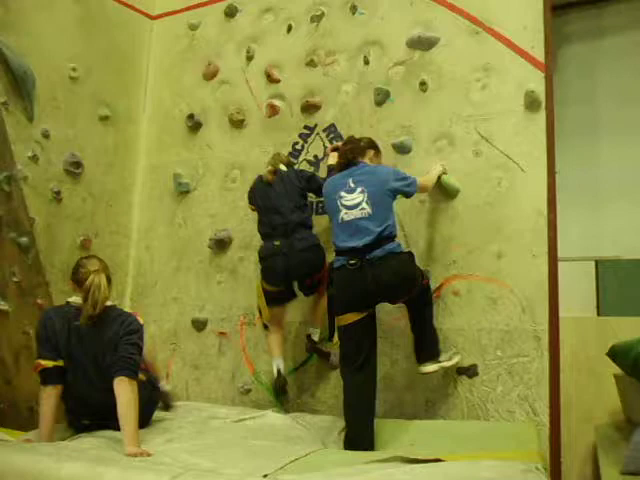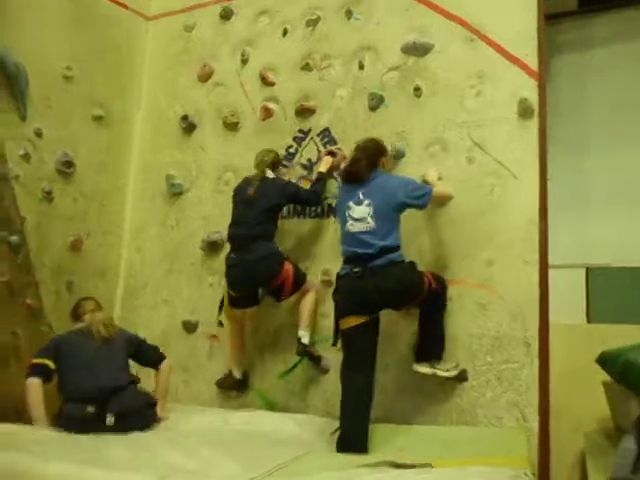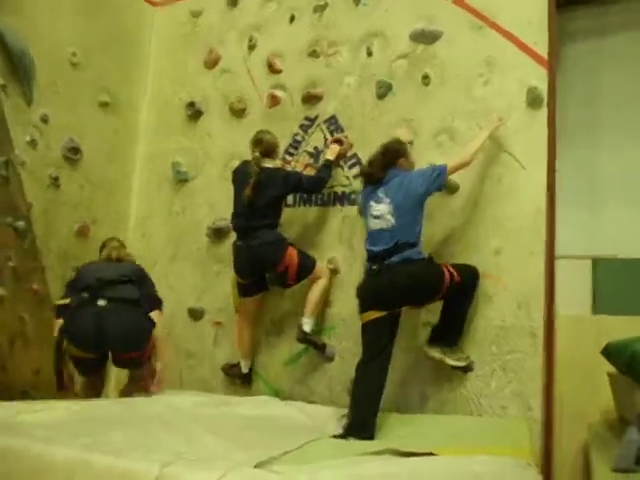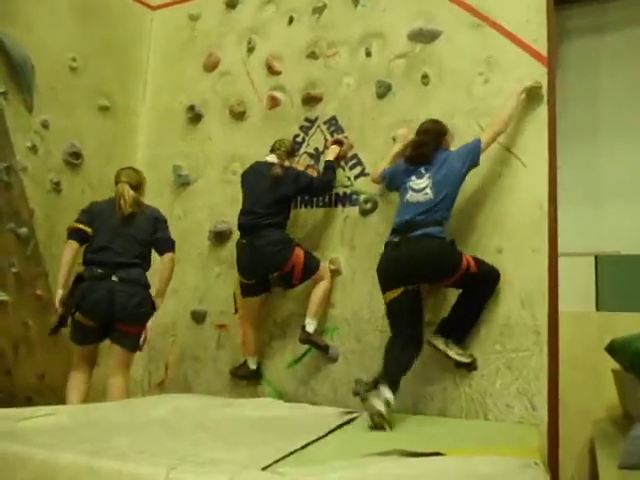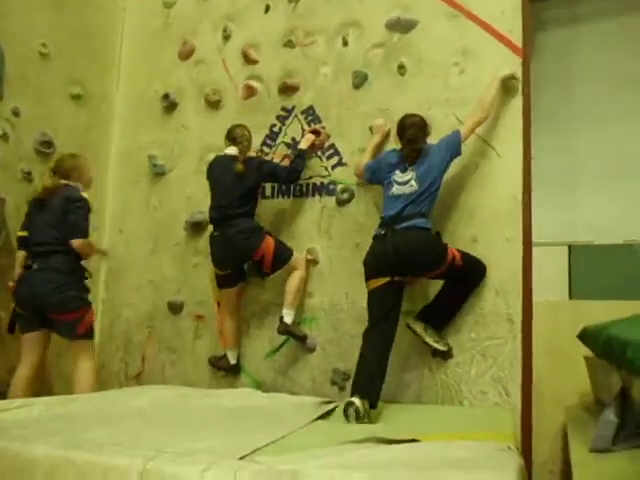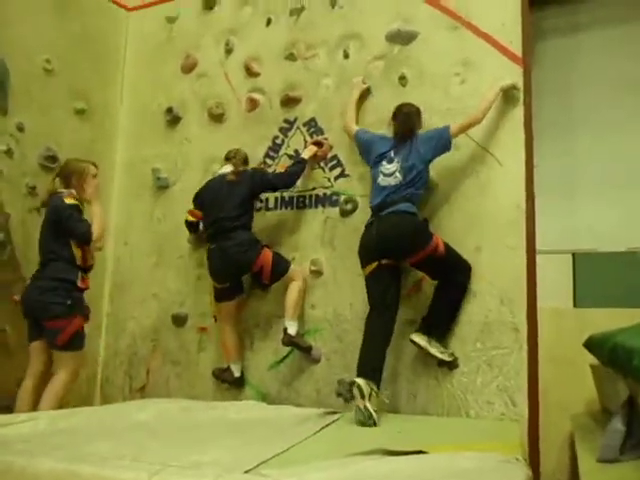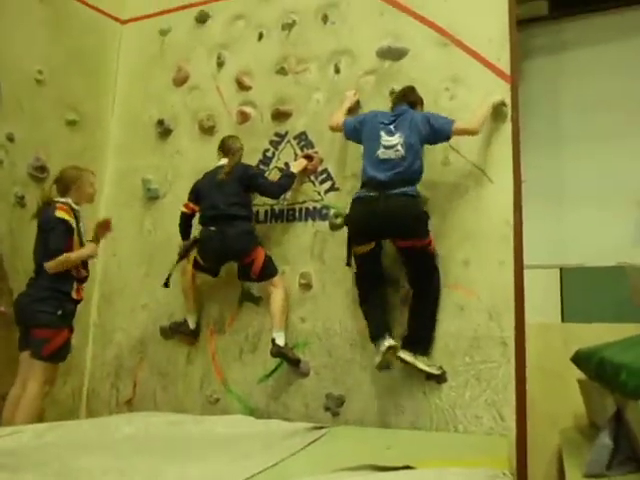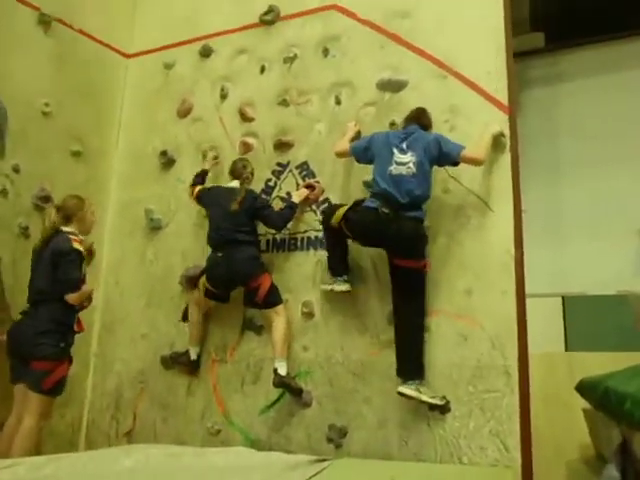
dt=0.7s
person 1, frame 1
left shoulder: (330, 185)
right shoulder: (383, 174)
right elbow: (425, 185)
right wrist: (437, 170)
left hip: (346, 278)
right hip: (388, 268)
left knee: (356, 366)
right knee: (420, 287)
left ankle: (358, 444)
right ankle: (430, 355)
person 1, frame 2
left shoulder: (345, 189)
right shoulder: (395, 185)
right elbow: (444, 196)
right wrist: (433, 179)
left hip: (351, 286)
right hip: (391, 278)
left knee: (356, 369)
right knee: (435, 286)
left ankle: (350, 446)
right ankle: (429, 358)
person 1, frame 3
left shoulder: (370, 188)
right shoulder: (414, 180)
right elbow: (465, 160)
left wrist: (393, 146)
right wrist: (490, 129)
left hip: (374, 284)
right hip: (410, 275)
left knee: (372, 360)
right knee: (468, 275)
left ankle: (356, 432)
right ankle: (443, 343)
person 1, frame 4
left shoulder: (405, 168)
right shoulder: (455, 160)
left elbow: (376, 176)
right elbow: (497, 128)
left wrist: (400, 146)
right wrist: (520, 94)
left hip: (391, 257)
right hip: (428, 251)
left knee: (405, 336)
right knee: (487, 276)
left ankle: (383, 388)
right ankle: (448, 335)
person 1, frame 5
left shoulder: (387, 160)
right shoulder: (438, 153)
left elbow: (360, 171)
right elbow: (479, 118)
left wrist: (377, 138)
right wrist: (499, 82)
left hip: (381, 249)
right hip: (417, 242)
left knee: (379, 328)
right knee: (474, 271)
left ankle: (361, 398)
right ankle: (428, 322)
person 1, frame 6
left shoulder: (375, 145)
right shoulder: (424, 143)
left elbow: (349, 125)
right elbow: (472, 120)
left wrist: (356, 93)
right wrist: (498, 90)
left hip: (373, 235)
right hip: (405, 227)
left knee: (381, 311)
right knee: (458, 272)
left ankle: (364, 381)
right ankle: (429, 333)
person 1, frame 7
left shoulder: (370, 119)
right shoulder: (423, 119)
left elbow: (334, 124)
right elbow: (472, 128)
left wrist: (348, 102)
right wrist: (490, 105)
left hip: (365, 207)
right hip: (403, 206)
left knee: (367, 280)
right knee: (425, 280)
left ankle: (383, 338)
right ankle: (415, 348)
person 1, frame 8
left shoulder: (381, 138)
right shoulder: (433, 140)
left elbow: (339, 150)
right elbow: (478, 158)
left wrist: (351, 132)
right wrist: (491, 134)
left hip: (371, 219)
right hip: (408, 228)
left knee: (331, 216)
right knee: (410, 305)
left ankle: (339, 277)
right ankle: (411, 379)
person 2, frame 1
left shoulder: (257, 185)
right shoulder: (298, 176)
left hip: (273, 254)
right hip: (305, 248)
left knee: (275, 322)
right knee: (323, 286)
left ankle: (279, 372)
right ankle: (313, 340)
person 2, frame 2
left shoulder: (242, 186)
right shoulder: (281, 187)
right elbow: (314, 197)
right wrist: (323, 169)
left hip: (236, 262)
right hip: (264, 258)
left knee: (236, 322)
right knee: (309, 289)
left ankle: (237, 376)
right ankle: (304, 342)
person 2, frame 3
left shoulder: (241, 171)
right shoulder: (282, 177)
right elbow: (316, 183)
right wrist: (330, 157)
left hip: (243, 251)
right hip: (270, 246)
left knee: (245, 315)
right knee: (323, 274)
left ankle: (244, 369)
right ankle: (306, 329)
person 2, frame 4
left shoulder: (251, 171)
right shoulder: (291, 175)
right elbow: (324, 185)
right wrist: (331, 158)
left hip: (246, 249)
right hip: (275, 245)
left knee: (248, 315)
right knee: (324, 274)
left ankle: (251, 367)
right ankle: (309, 330)
person 2, frame 5
left shoulder: (214, 165)
right shoulder: (256, 166)
right elbow: (292, 174)
right wrist: (304, 147)
left hip: (220, 241)
right hip: (247, 235)
left knee: (227, 306)
right knee: (298, 264)
left ankle: (231, 360)
right ankle: (287, 320)
person 2, frame 6
left shoulder: (206, 188)
right shoulder: (250, 177)
left elbow: (191, 223)
right elbow: (286, 180)
left wrist: (200, 233)
right wrist: (305, 156)
left hip: (217, 256)
right hip: (244, 248)
left knee: (226, 318)
right knee: (297, 276)
left ankle: (234, 372)
right ankle: (291, 332)
person 2, frame 7
left shoulder: (203, 181)
right shoulder: (245, 172)
left elbow: (186, 215)
right elbow: (275, 190)
left wrist: (186, 240)
right wrist: (294, 169)
left hip: (211, 240)
right hip: (241, 237)
left knee: (187, 269)
right knee: (277, 284)
left ankle: (191, 325)
right ankle: (279, 342)
person 2, frame 8
left shoulder: (212, 194)
right shoulder: (252, 199)
left elbow: (194, 189)
right elbow: (278, 222)
left wrist: (205, 169)
right wrist: (295, 200)
left hip: (219, 264)
right hip: (248, 262)
left knee: (196, 303)
right knee: (278, 313)
left ankle: (192, 357)
right ankle: (281, 373)
person 3, frame 1
left shoulder: (52, 320)
right shoulder: (126, 323)
left elbow: (51, 384)
right elbow: (125, 380)
left wrist: (43, 441)
right wrist: (131, 444)
left hip: (82, 424)
right hip: (130, 418)
right ankle: (163, 397)
person 3, frame 2
left shoulder: (58, 343)
right shoulder: (122, 336)
left elbow: (33, 381)
right elbow: (163, 363)
left wrist: (43, 428)
right wrist: (160, 407)
left hip: (79, 425)
right hip: (128, 419)
person 3, frame 3
left shoulder: (84, 271)
right shoulder: (137, 270)
left elbow: (62, 316)
right elbow: (154, 311)
right wrist: (157, 359)
left hip: (83, 320)
right hip: (127, 318)
left knee: (91, 390)
right knee: (141, 380)
person 3, frame 4
left shoulder: (94, 209)
right shoulder: (153, 216)
left elbow: (73, 244)
right elbow: (168, 257)
left wrist: (61, 287)
right wrist: (158, 295)
left hip: (93, 290)
right hip: (132, 294)
left knee: (81, 367)
right knee: (118, 373)
person 3, frame 5
left shoulder: (38, 202)
right shoulder: (74, 196)
left elbow: (22, 250)
right elbow: (77, 242)
left wrist: (20, 286)
right wrist: (97, 250)
left hip: (30, 283)
right hip: (60, 283)
left knee: (29, 362)
right knee: (85, 356)
person 3, frame 6
left shoulder: (60, 206)
right shoulder: (64, 203)
right elbow: (96, 241)
left wrist: (77, 299)
right wrist: (95, 203)
left hip: (41, 293)
right hip: (57, 295)
left knee: (37, 372)
right knee: (68, 370)
person 3, frame 7
left shoulder: (58, 213)
right shoulder: (61, 213)
left elbow: (72, 259)
right elbow: (53, 263)
left wrist: (96, 237)
right wrist: (87, 251)
left hip: (36, 303)
right hip: (50, 306)
left knee: (24, 381)
right knee: (40, 382)
person 3, frame 8
left shoulder: (49, 243)
right shoulder: (71, 244)
right elbow: (73, 295)
right wrist: (90, 290)
left hip: (25, 332)
right hip: (48, 337)
right knee: (36, 416)
